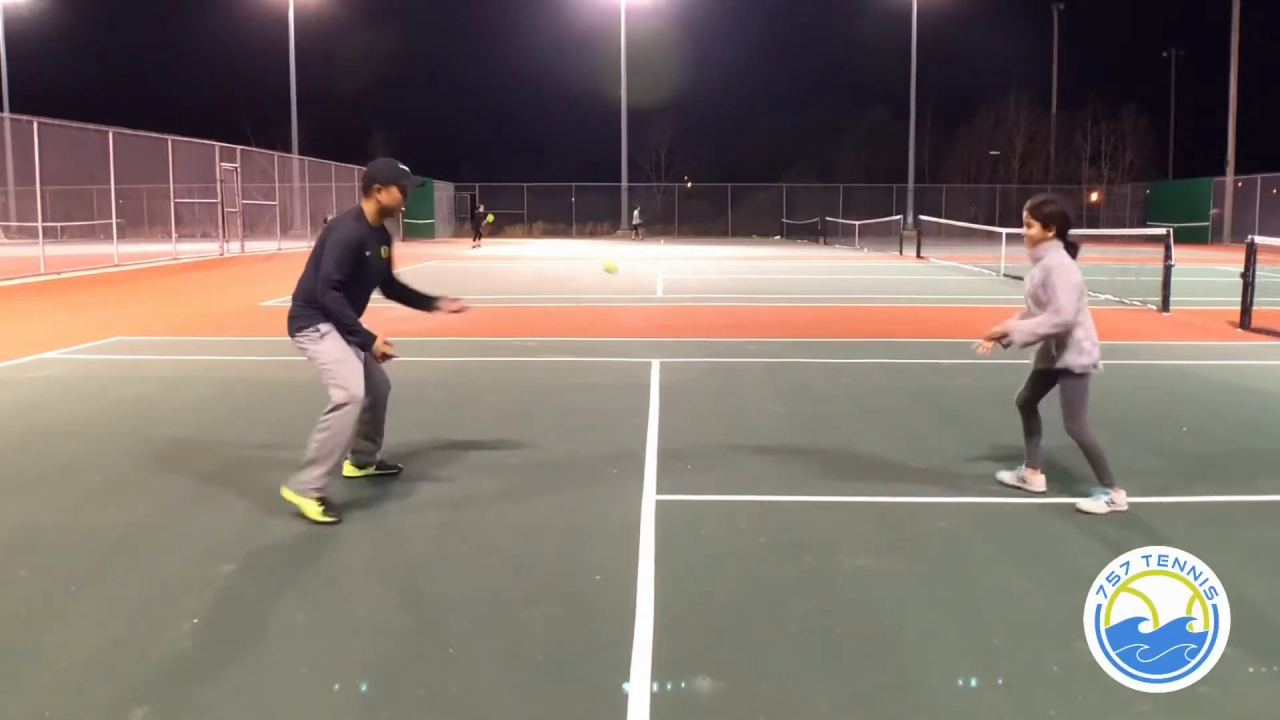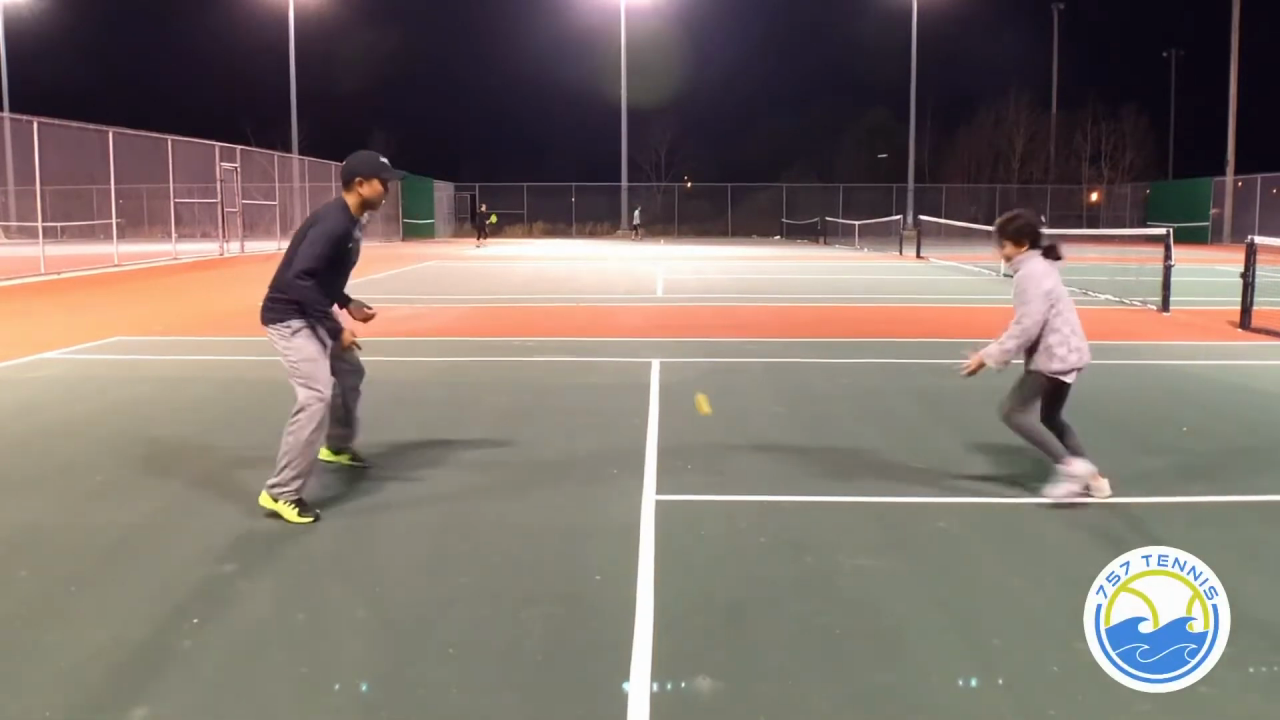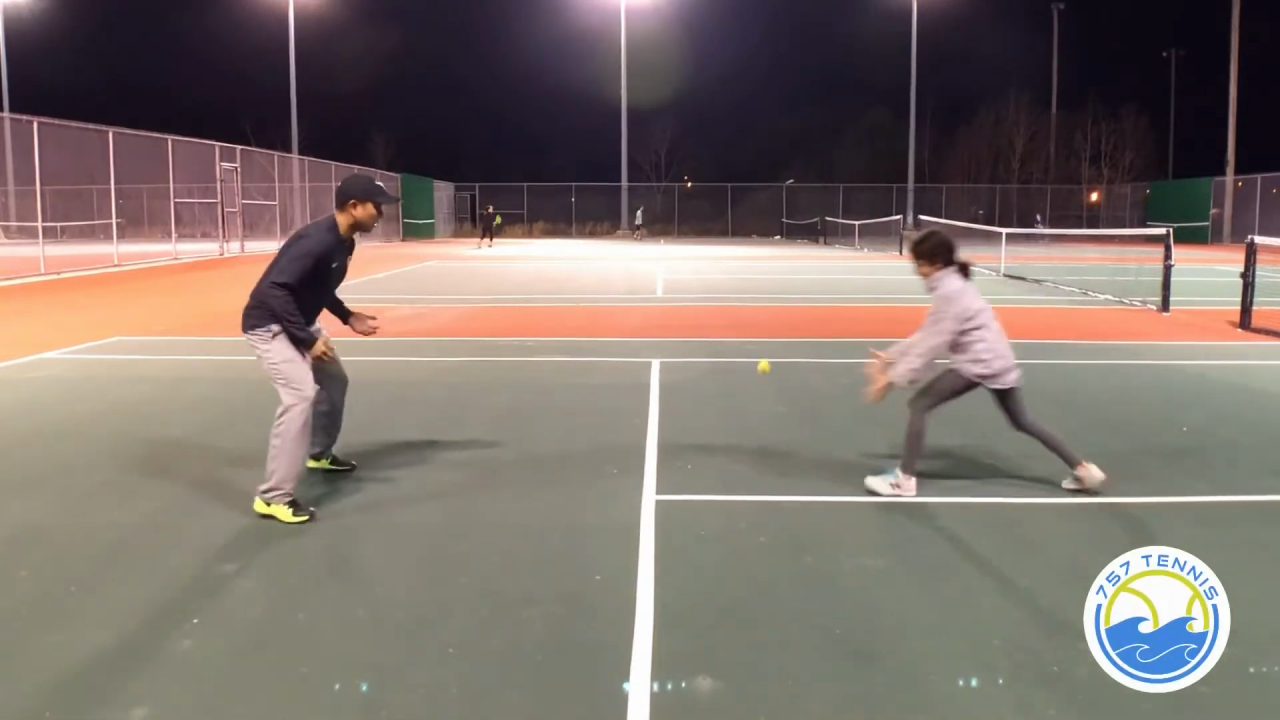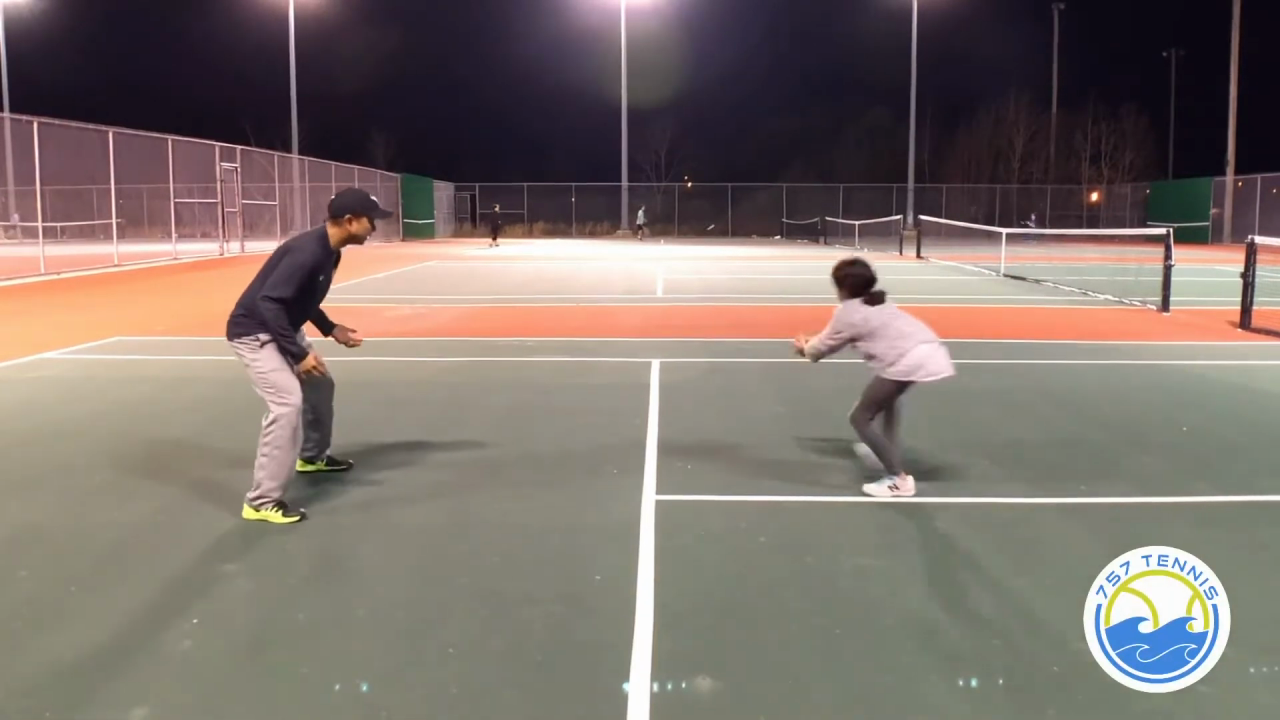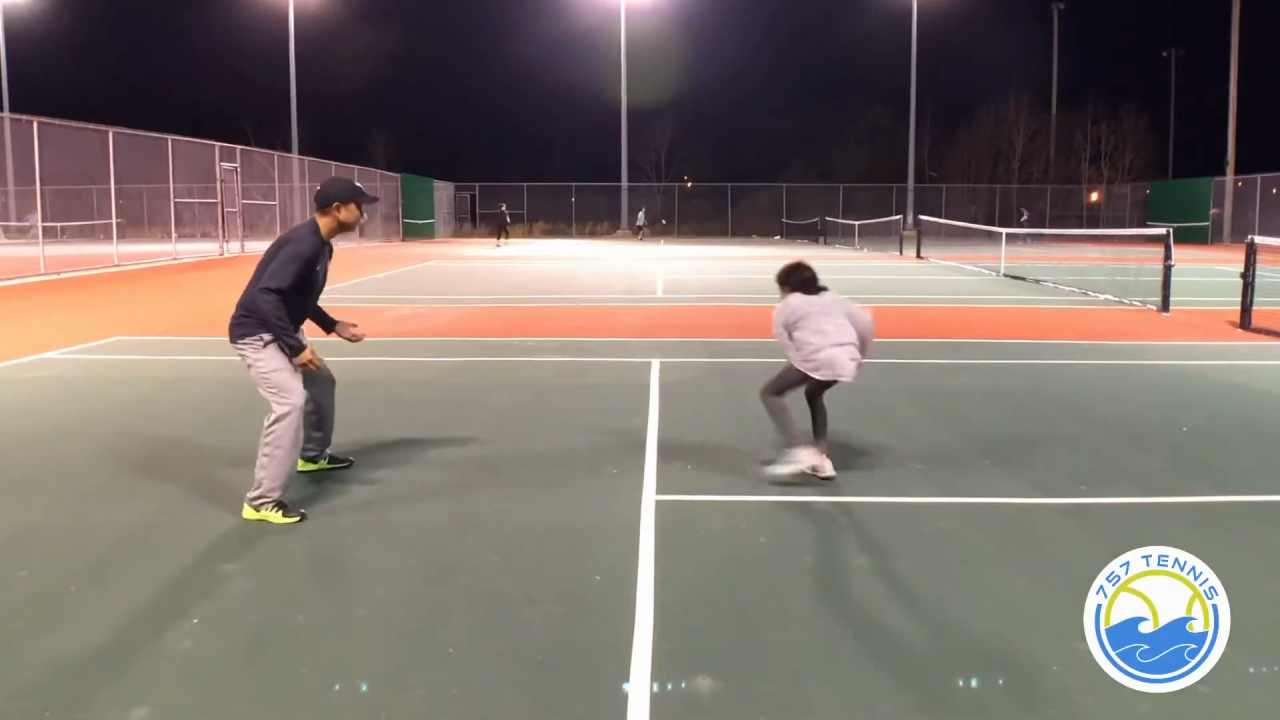
dt=0.3s
person 1, frame 1
left shoulder: (380, 235)
right shoulder: (348, 232)
left elbow: (389, 286)
right elbow: (328, 292)
left wrist: (434, 303)
right wrist: (367, 339)
left hip: (339, 324)
right hip: (316, 324)
left knee: (376, 386)
right knee: (351, 394)
left ankle: (362, 460)
right ankle: (307, 487)
person 1, frame 2
left shoulder: (352, 221)
right shoulder: (333, 222)
right elbow: (300, 277)
left wrist: (347, 303)
right wrist: (336, 328)
left hip: (313, 316)
right hip: (288, 316)
left knee: (350, 372)
right knee: (317, 394)
left ankle: (338, 446)
right ankle: (280, 491)
person 1, frame 3
left shoulder: (345, 242)
right shoulder: (317, 240)
right elbow: (276, 289)
left wrist: (348, 317)
right wrist: (308, 339)
left hip: (300, 323)
right hip: (269, 323)
left knee: (334, 382)
right knee: (301, 394)
left ankle: (317, 453)
right ankle: (275, 494)
person 1, frame 4
left shoulder: (331, 253)
right shoulder: (308, 252)
right elbow: (269, 302)
left wrist: (330, 329)
right wrist: (299, 354)
left hip: (281, 331)
right hip: (254, 332)
left knee: (320, 387)
right knee: (287, 404)
left ankle: (312, 456)
right ankle: (262, 500)
person 1, frame 5
left shoulder: (323, 246)
right shoulder: (304, 244)
right elbow: (266, 294)
left wrist: (331, 325)
right wrist: (297, 346)
left hip: (280, 330)
right hip: (257, 332)
left knee: (322, 384)
right knee: (290, 403)
left ankle: (313, 455)
right ankle: (262, 501)
person 2, frame 1
left shoulder: (1057, 265)
right shoulder: (1041, 264)
left elbow: (1059, 318)
right elbow: (1033, 313)
left wrist: (1012, 330)
right wrist: (1003, 334)
left hip: (1072, 354)
right hip: (1051, 352)
left knee: (1075, 427)
right knee: (1025, 402)
left ankle: (1112, 492)
right ankle: (1033, 473)
person 2, frame 2
left shoulder: (1030, 274)
right shoulder: (1036, 269)
left elbow: (1025, 329)
right elbow: (1023, 324)
left wrist: (988, 357)
right wrist: (991, 351)
left hip: (1054, 357)
right hip: (1068, 354)
left knee: (1013, 413)
right knee: (1051, 419)
left ankle: (1071, 465)
right ankle: (1093, 480)
person 2, frame 3
left shoulder: (948, 293)
right shoulder: (950, 287)
left elbow: (933, 343)
right elbow: (926, 335)
left wrist: (895, 377)
right wrist: (890, 358)
left hip: (978, 363)
right hip: (998, 361)
left knee: (918, 405)
right knee: (1021, 420)
left ankle: (905, 479)
right ankle: (1083, 470)
person 2, frame 4
left shoulder: (847, 314)
right shoulder: (880, 305)
left elbow: (826, 345)
left wrist: (807, 350)
right wrist: (813, 344)
left hip: (904, 363)
right hip: (930, 353)
left knee: (860, 419)
right knee: (887, 396)
left ankle: (900, 479)
right ankle: (887, 449)
person 2, frame 5
left shoulder: (784, 309)
right shoulder: (832, 298)
left elbow: (788, 347)
right elbow: (864, 320)
right wrist: (861, 354)
left hip: (817, 357)
right hip: (847, 356)
left knee: (769, 393)
right knee: (813, 395)
left ankle: (799, 452)
right ankle: (819, 458)
